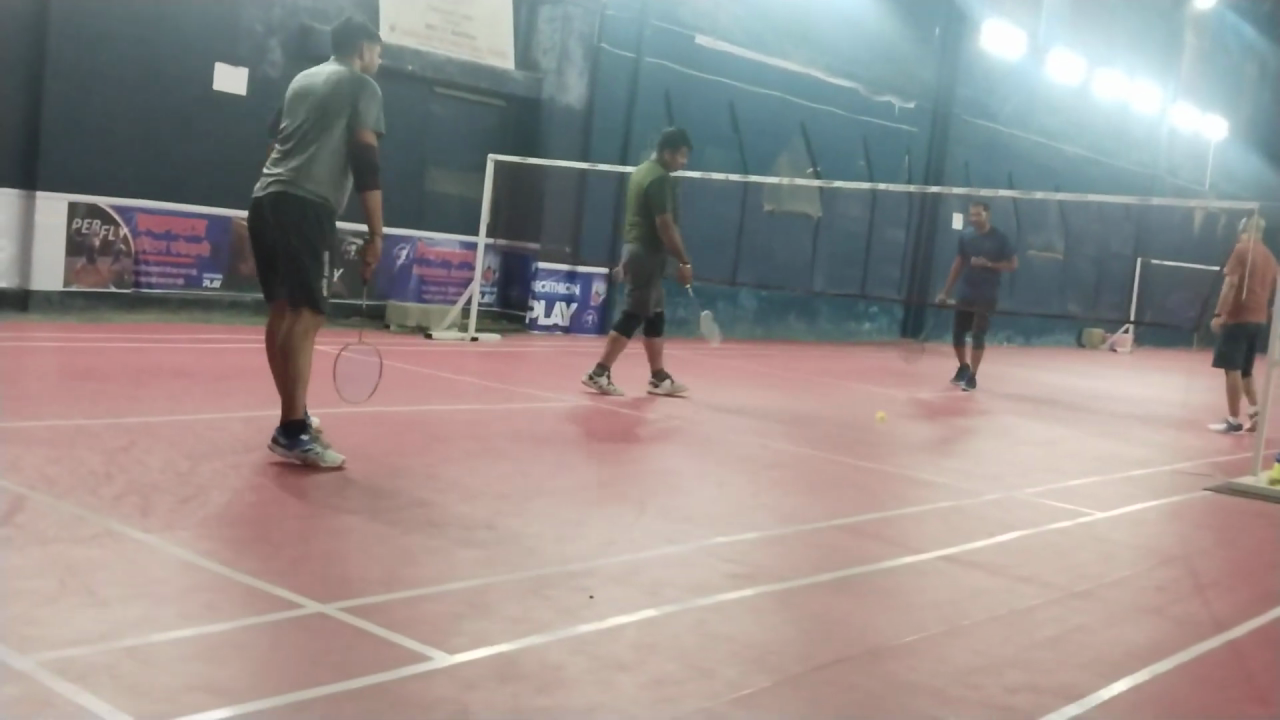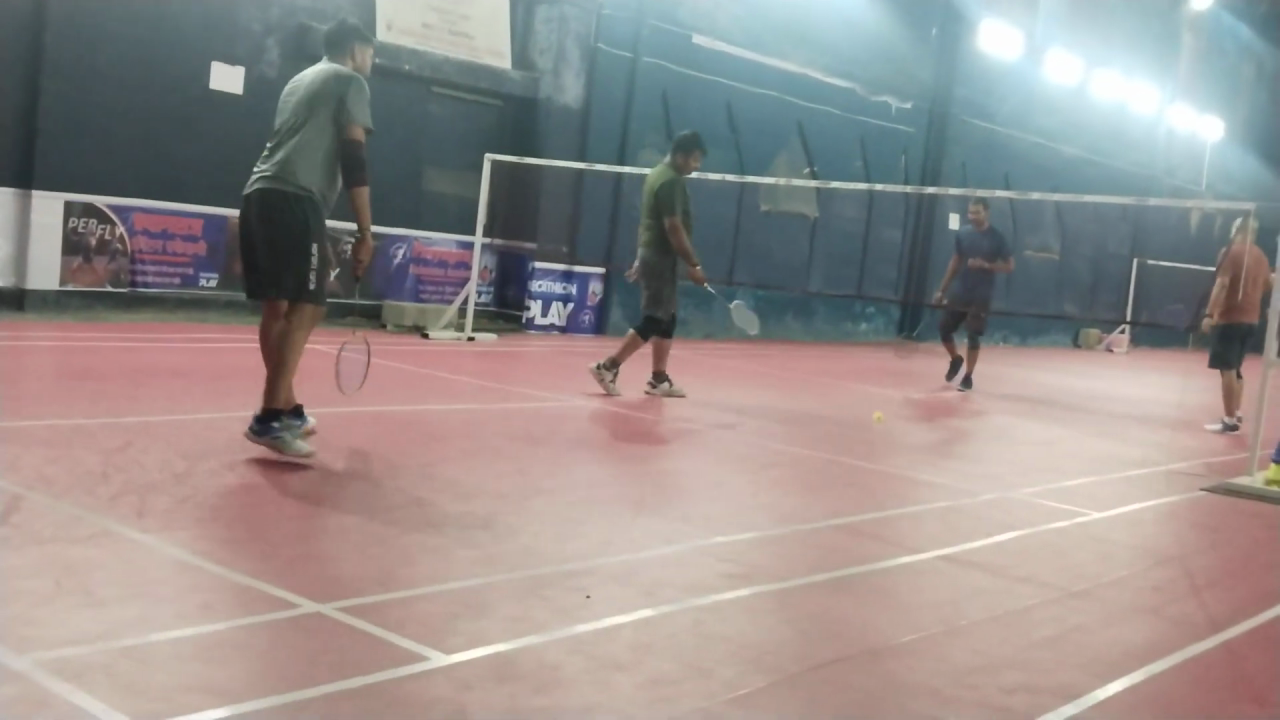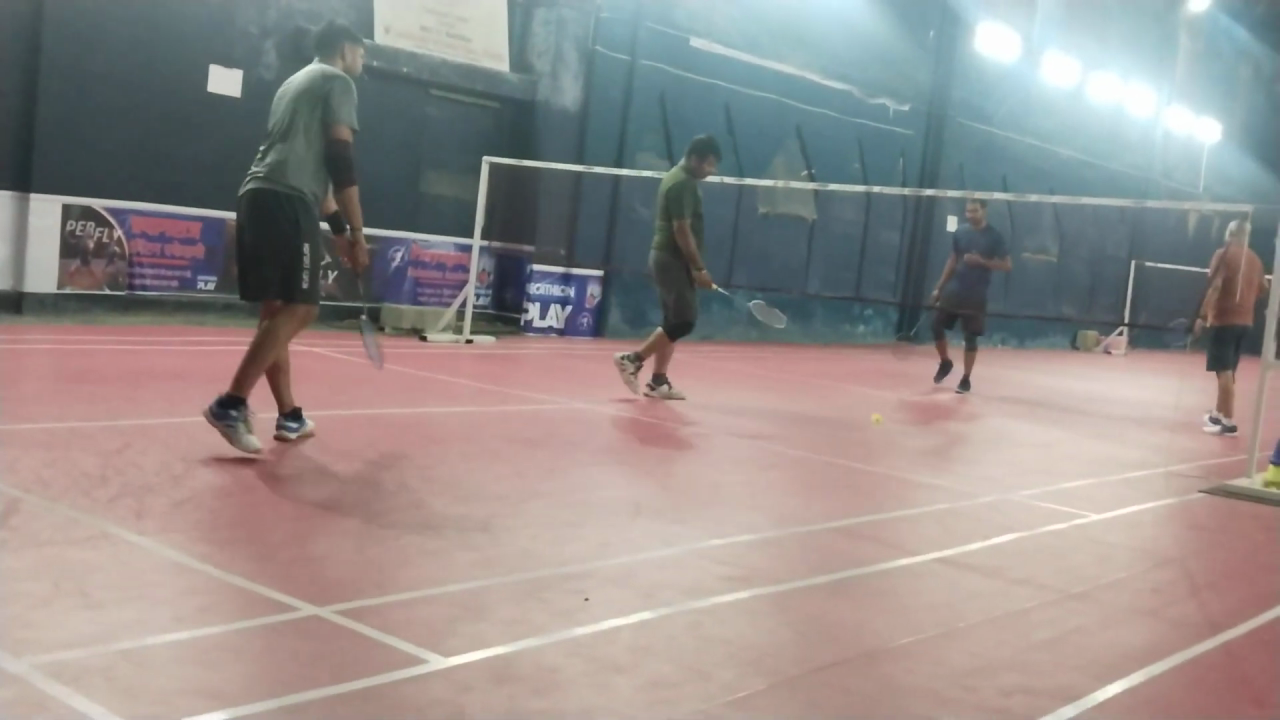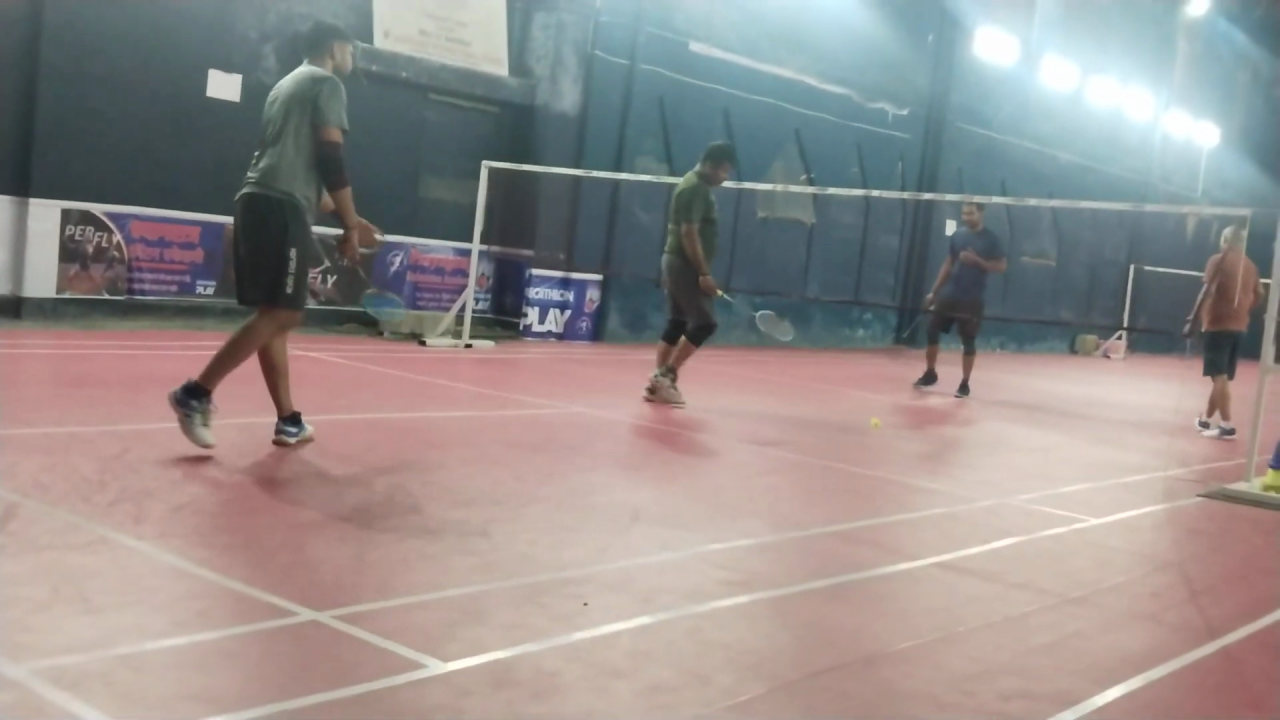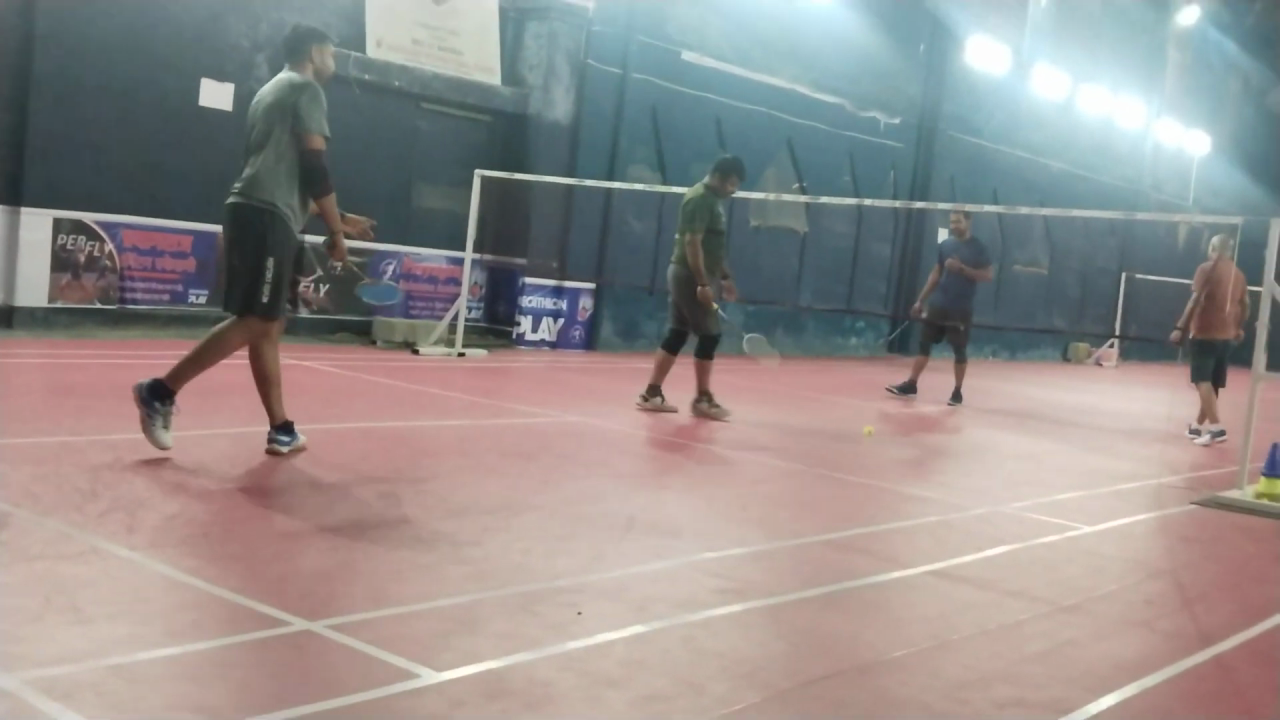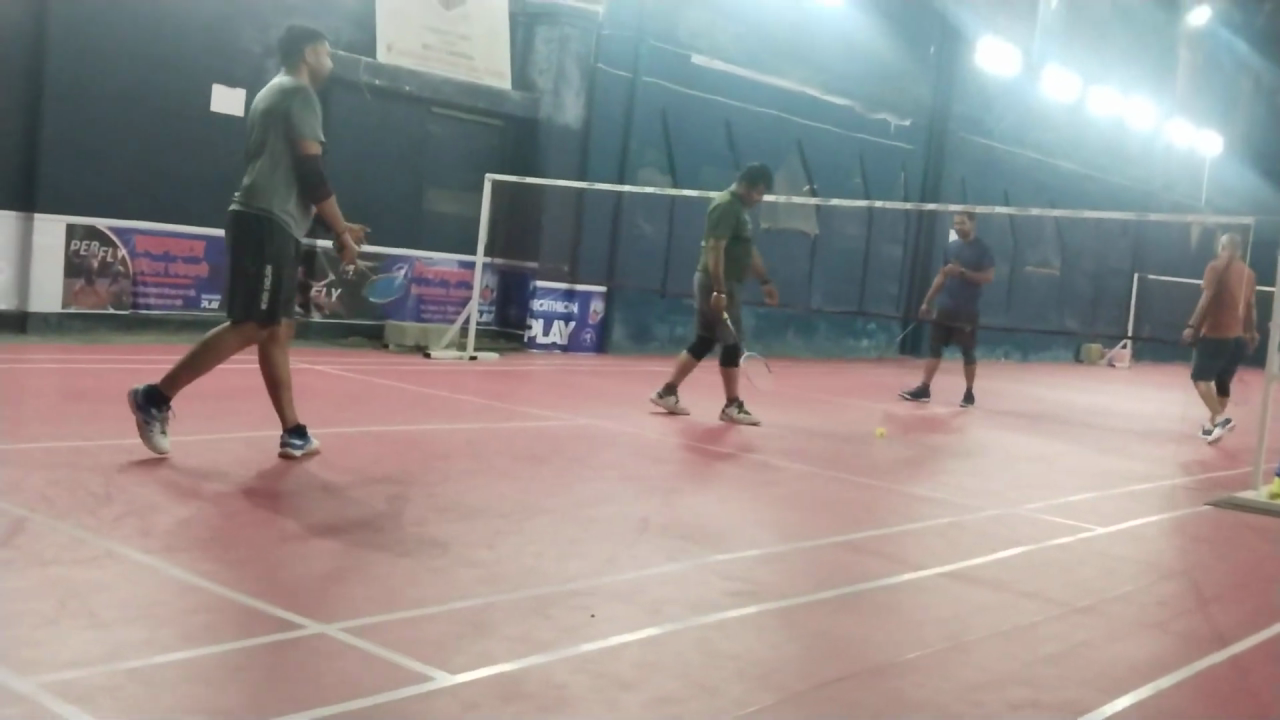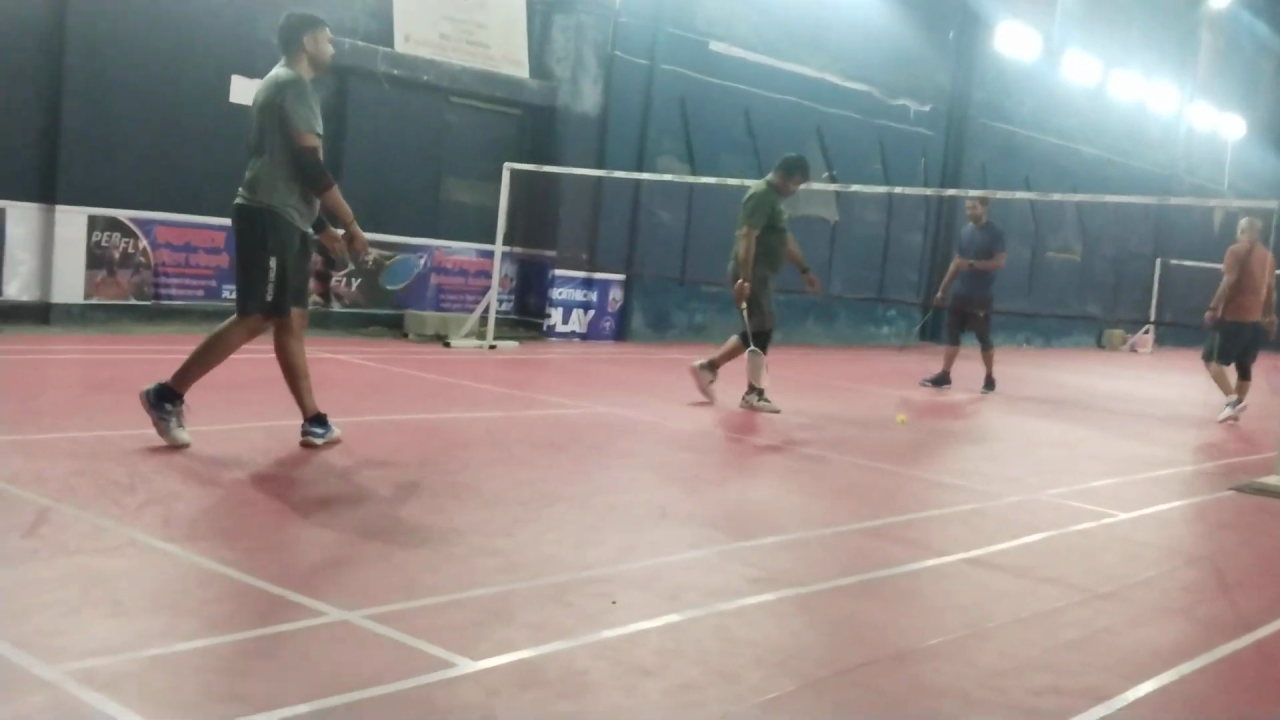
dt=0.1s
person 1, frame 1
left shoulder: (301, 81)
right shoulder: (363, 87)
right elbow: (365, 163)
right wrist: (375, 235)
left hip: (266, 202)
right hip: (307, 207)
left knee: (283, 312)
right knee: (304, 315)
left ankle: (294, 415)
right ankle: (293, 432)
person 1, frame 2
left shoulder: (298, 81)
right shoulder: (351, 82)
right elbow: (354, 159)
right wrist: (364, 233)
left hip: (258, 196)
right hip: (293, 200)
left knee: (277, 309)
right knee: (304, 308)
left ankle: (283, 410)
right ankle: (272, 416)
person 1, frame 3
left shoulder: (293, 84)
right shoulder: (338, 82)
right elbow: (340, 160)
left wrist: (337, 226)
right wrist: (356, 231)
left hip: (256, 198)
right hip: (285, 202)
left knee: (276, 309)
right knee: (298, 308)
left ankle: (288, 415)
right ankle: (231, 404)
person 1, frame 4
left shoulder: (286, 86)
right shoulder: (326, 84)
right elbow: (330, 161)
left wrist: (349, 219)
right wrist: (350, 228)
left hip: (262, 204)
right hip: (279, 208)
left knee: (278, 314)
right knee: (279, 313)
left ankle: (289, 420)
right ankle: (195, 394)
person 1, frame 5
left shoulder: (268, 93)
right shoulder: (306, 90)
right elbow: (313, 169)
left wrist: (341, 219)
right wrist: (335, 232)
left hip: (253, 214)
right hip: (264, 217)
left knee: (267, 326)
right knee: (256, 322)
left ankle: (281, 429)
right ankle: (160, 393)
person 1, frame 6
left shoulder: (278, 93)
right shoulder: (299, 94)
right elbow: (311, 174)
left wrist: (337, 225)
right wrist: (342, 233)
left hip: (277, 228)
right hip: (266, 225)
left knee: (277, 331)
right knee: (248, 328)
left ankle: (295, 433)
right ankle: (154, 399)
person 1, frame 7
left shoulder: (280, 84)
right shoulder: (293, 85)
right elbow: (311, 166)
left wrist: (323, 226)
right wrist: (351, 223)
left hip: (285, 221)
right hip: (269, 218)
left knee: (291, 321)
right knee: (254, 320)
left ankle: (314, 422)
right ankle: (167, 395)
person 2, frame 1
left shoulder: (642, 171)
right shoulder: (661, 179)
right elbow: (666, 226)
left wrist: (626, 260)
right wrist: (684, 262)
left hip: (635, 249)
right hip: (648, 253)
left knee: (655, 316)
right knee: (633, 316)
left ankle: (659, 377)
right ankle: (599, 373)
person 2, frame 2
left shoulder: (661, 175)
right shoulder: (671, 182)
right elbow: (675, 229)
left wrist: (640, 261)
right wrist: (694, 265)
left hip: (652, 255)
right hip: (662, 258)
left knee: (665, 319)
right knee: (655, 321)
left ankle: (659, 380)
right ankle: (607, 368)
person 2, frame 3
left shoulder: (680, 180)
right shoulder: (682, 184)
right elbow: (682, 231)
right wrist: (700, 269)
left hip: (665, 257)
right hip: (672, 260)
left knee: (677, 320)
right knee: (683, 321)
left ankle: (658, 381)
right ankle: (632, 359)
person 2, frame 4
left shoulder: (700, 187)
right shoulder: (694, 189)
right elbow: (689, 234)
left wrist: (702, 271)
right wrist: (705, 273)
left hip: (680, 264)
right hip: (684, 265)
left knee: (677, 325)
right knee: (705, 323)
left ankle: (658, 385)
right ankle: (667, 374)
person 2, frame 5
left shoulder: (711, 200)
right shoulder: (701, 200)
left elbow: (712, 245)
right elbow: (692, 244)
left wrist: (725, 276)
right wrist: (703, 284)
left hip: (689, 277)
right hip: (690, 276)
left knee: (677, 335)
right knee: (710, 335)
left ankle: (652, 393)
right ankle: (703, 399)
person 2, frame 6
left shoulder: (738, 208)
right shoulder: (726, 207)
left elbow: (748, 250)
right elbow: (715, 250)
left wrist: (765, 281)
right wrist: (719, 291)
left hip: (726, 285)
right hip: (718, 286)
left knee: (704, 343)
right knee: (732, 344)
left ankle: (668, 393)
right ankle: (733, 406)
person 2, frame 7
left shoulder: (774, 197)
right shoulder: (762, 196)
left elbow: (784, 239)
right elbow: (746, 238)
left wrist: (805, 270)
right wrist: (744, 278)
left hip: (759, 273)
right hip: (752, 273)
left knee: (756, 332)
right knee: (760, 332)
left ankle: (707, 367)
right ankle: (753, 393)
person 3, frame 1
left shoulder: (1239, 250)
right shoulder: (1269, 256)
left elbow: (1231, 284)
right elbow: (1273, 287)
left wrist: (1218, 313)
left hip: (1237, 318)
right hip: (1259, 319)
left knee: (1232, 370)
right knee: (1244, 370)
left ankle: (1234, 421)
right ankle: (1255, 410)
person 3, frame 2
left shoulder: (1230, 252)
right shoulder: (1261, 257)
left elbow: (1222, 284)
right elbow: (1268, 285)
left wrist: (1209, 314)
left hip: (1229, 318)
right hip: (1250, 320)
left knee: (1227, 370)
right knee: (1234, 369)
left ankle: (1230, 421)
right ankle: (1235, 413)
person 3, frame 3
left shoulder: (1224, 254)
right shoulder: (1255, 259)
left elbow: (1214, 286)
right elbow: (1262, 288)
left wrist: (1202, 315)
left hip: (1223, 320)
right hip: (1244, 322)
left knee: (1223, 371)
right knee: (1228, 371)
left ankle: (1228, 423)
right ankle: (1218, 415)
person 3, frame 4
left shoulder: (1218, 260)
right shoulder: (1250, 265)
left elbow: (1207, 292)
right elbow: (1259, 294)
left wrist: (1191, 319)
left hip: (1217, 326)
right hip: (1238, 327)
left knee: (1219, 376)
right knee: (1222, 375)
left ankle: (1226, 425)
right ankle: (1206, 418)
person 3, frame 5
left shoulder: (1206, 269)
right shoulder: (1238, 274)
left elbow: (1196, 300)
right elbow: (1245, 305)
left wrist: (1180, 327)
right wrist: (1238, 327)
left hip: (1205, 334)
right hip: (1226, 336)
left knee: (1203, 383)
right knee: (1213, 383)
left ankle: (1216, 429)
right ankle: (1198, 426)
person 3, frame 6
left shoulder: (1216, 267)
right shoulder: (1248, 272)
left elbow: (1207, 298)
right elbow: (1251, 305)
left wrist: (1192, 325)
right wrist: (1251, 331)
left hip: (1214, 334)
right hip: (1236, 336)
left knee: (1200, 380)
right knee: (1223, 383)
left ankle: (1221, 418)
right ankle: (1210, 426)
person 3, frame 7
left shoulder: (1236, 250)
right shoulder: (1268, 256)
left elbow: (1229, 282)
right elbow: (1270, 289)
left wrist: (1212, 308)
right wrist: (1270, 315)
left hip: (1232, 317)
right hip: (1255, 319)
left knee: (1212, 359)
right knee: (1244, 367)
left ankle: (1232, 399)
right ankle: (1233, 408)
person 4, frame 1
left shoulder: (1000, 238)
right shoulder: (966, 237)
left elbow: (1013, 265)
right elbow: (958, 264)
left wrist: (987, 264)
right wrist: (946, 291)
left hip: (986, 296)
right hip: (965, 294)
left knee: (977, 334)
right knee: (957, 334)
left ankle: (971, 377)
right ankle: (963, 367)
person 4, frame 2
left shoulder: (997, 238)
right shoulder: (963, 234)
left elbow: (1009, 267)
left wrist: (984, 265)
right wrist: (941, 289)
left hip: (980, 296)
right hip: (958, 292)
left knee: (973, 335)
right knee: (945, 329)
left ankle: (968, 377)
right ankle: (956, 360)
person 4, frame 3
left shoulder: (995, 237)
right shoulder: (960, 233)
left elbow: (1007, 265)
left wrist: (981, 261)
right wrist: (939, 287)
left hip: (976, 296)
right hip: (953, 291)
left knee: (970, 337)
right knee: (937, 327)
left ankle: (965, 379)
right ankle: (945, 363)
person 4, frame 4
left shoulder: (991, 240)
right shoulder: (957, 236)
left elbow: (1002, 267)
left wrist: (977, 260)
right wrist: (934, 291)
left hip: (972, 299)
right hip: (949, 295)
left knee: (968, 341)
right knee: (932, 332)
left ankle: (965, 383)
right ankle: (930, 373)
person 4, frame 5
left shoulder: (978, 248)
right shoulder: (945, 245)
left elbow: (987, 275)
left wrist: (962, 268)
right wrist: (921, 300)
left hip: (960, 308)
right hip: (938, 304)
left knee: (959, 349)
right knee: (925, 343)
left ankle: (957, 391)
right ankle: (911, 385)
person 4, frame 6
left shoulder: (982, 249)
right shoulder: (951, 246)
left elbow: (989, 277)
left wrist: (962, 271)
right wrist: (927, 301)
left hip: (967, 310)
right hip: (945, 306)
left knee: (967, 351)
right knee: (934, 346)
left ankle: (969, 393)
right ankle: (924, 388)
person 4, frame 7
left shoulder: (995, 233)
right shoulder: (965, 232)
left elbow: (999, 263)
left wrist: (971, 264)
right wrist: (943, 289)
left hip: (980, 295)
right hip: (960, 293)
left knee: (983, 337)
right knee: (952, 334)
left ankle: (989, 377)
right ankle: (944, 375)
